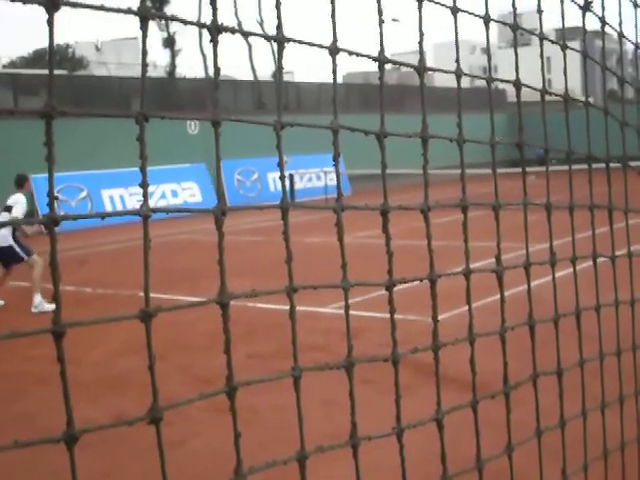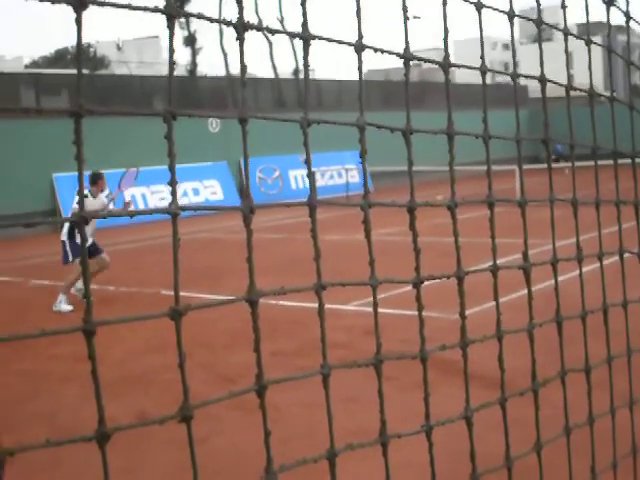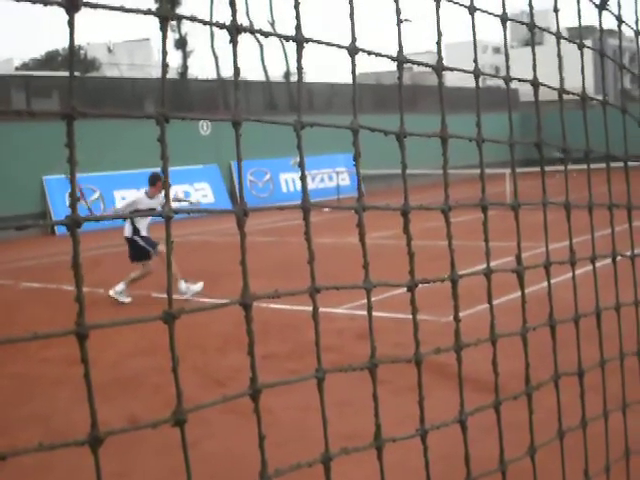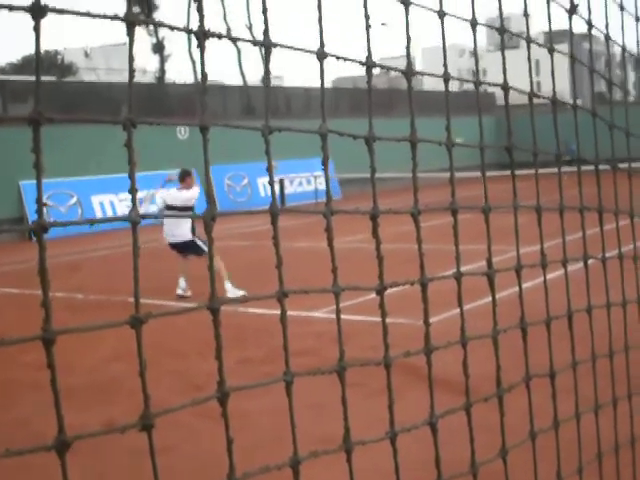
dt=0.4s
person 1, frame 1
left shoulder: (12, 199)
right shoulder: (21, 199)
right elbow: (14, 220)
left wrist: (30, 228)
right wrist: (28, 231)
right knee: (38, 263)
right ankle: (37, 303)
person 1, frame 2
left shoulder: (102, 199)
right shoulder: (83, 196)
left wrist: (125, 207)
right wrist: (92, 212)
left hip: (87, 239)
right hip: (71, 238)
left knee: (105, 262)
right knee: (80, 268)
left ankle: (80, 285)
right ankle: (60, 301)
person 1, frame 3
left shoulder: (158, 196)
right shoulder: (138, 198)
right elbow: (119, 211)
left wrist: (182, 199)
left hip: (140, 234)
right hip: (134, 234)
left knee: (147, 268)
right knee: (165, 253)
left ankle: (119, 290)
right ankle: (183, 288)
person 1, frame 4
left shoulder: (167, 194)
right shoulder: (190, 194)
right elbow: (196, 188)
left hip: (171, 239)
right hip: (187, 237)
left knee: (185, 256)
right knee: (215, 258)
left ankle: (182, 287)
right ankle: (229, 289)
